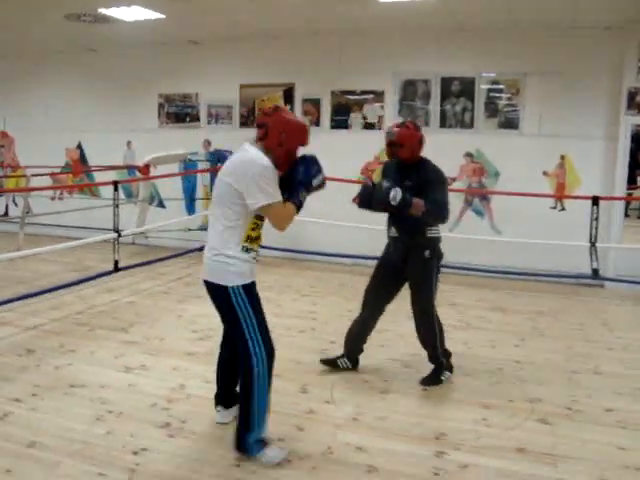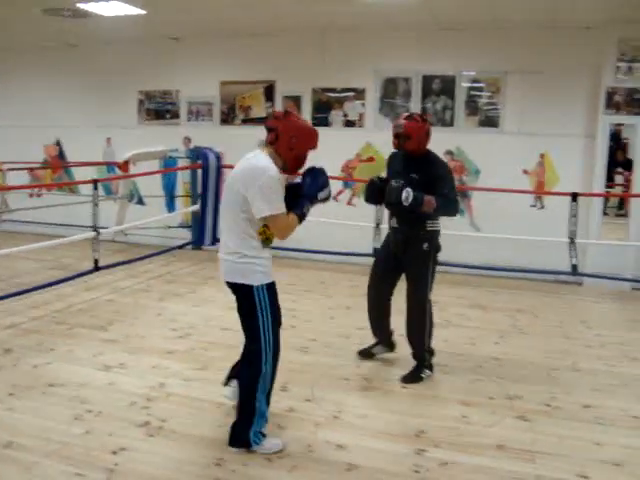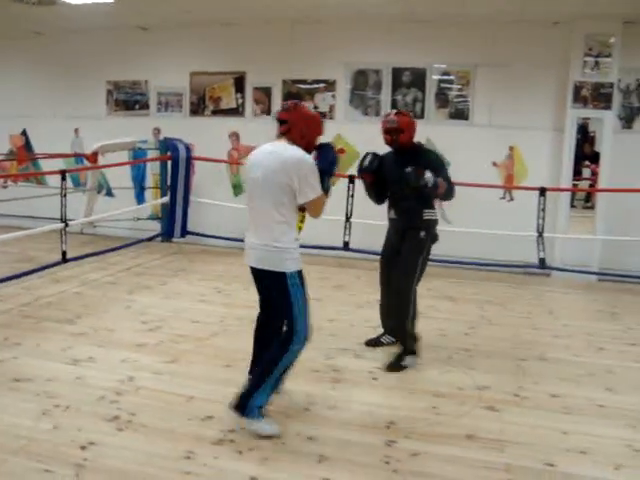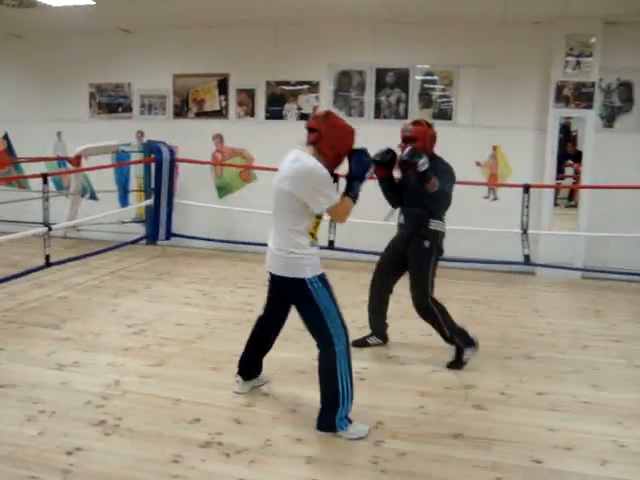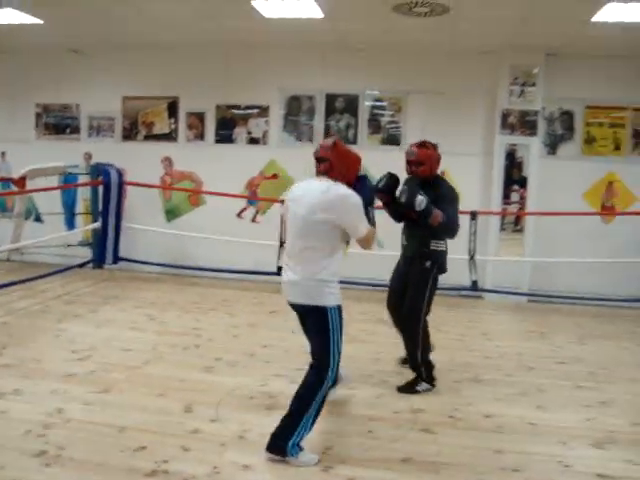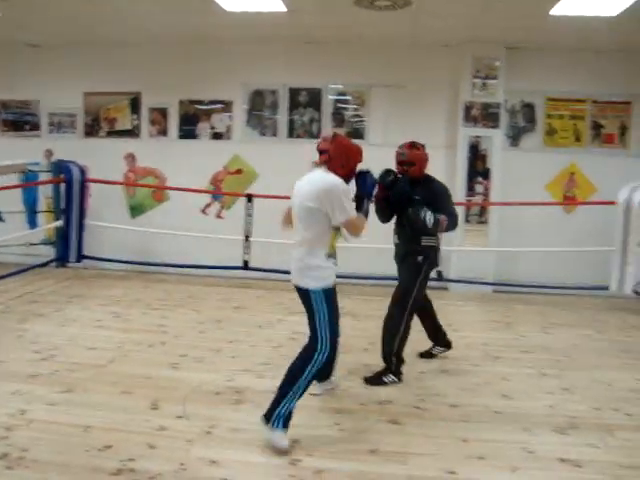
dt=0.3s
person 1, frame 1
left shoulder: (242, 159)
right shoulder: (258, 164)
right elbow: (280, 220)
left wrist: (289, 188)
right wrist: (303, 187)
left hip: (218, 269)
right hip: (232, 273)
left knee: (237, 339)
right knee: (258, 353)
left ankle: (226, 402)
right ankle: (251, 440)
person 1, frame 2
left shoulder: (252, 161)
right shoulder: (265, 172)
right elbow: (280, 227)
left wrist: (292, 195)
right wrist: (311, 196)
left hip: (236, 265)
right hip: (251, 270)
left knee: (264, 330)
right knee: (261, 347)
left ankle: (239, 379)
right ankle: (247, 433)
person 1, frame 3
left shoulder: (257, 155)
right shoulder: (299, 160)
right elbow: (316, 207)
right wrist: (326, 172)
left hip: (255, 253)
right hip: (281, 257)
left knee: (271, 315)
right knee: (296, 331)
left ankle: (260, 373)
right ankle: (251, 403)
person 1, frame 4
left shoulder: (293, 159)
right shoulder: (311, 170)
right elbow: (339, 215)
left wrist: (337, 177)
right wrist: (356, 179)
left hip: (279, 260)
right hip: (300, 266)
left knee: (272, 319)
right knee: (334, 337)
left ankle: (246, 375)
right ankle: (335, 419)
person 1, frame 5
left shoulder: (295, 192)
right shoulder: (344, 196)
right elbow: (367, 243)
right wrist: (367, 204)
left hip: (292, 287)
right hip: (319, 291)
left knee: (324, 349)
right knee: (324, 365)
left ankle: (331, 381)
right ankle: (285, 443)
person 1, frame 6
left shoulder: (307, 181)
right shoulder: (331, 185)
left elbow: (288, 220)
right elbow: (355, 229)
right wrist: (364, 198)
left hip: (310, 273)
right hip: (315, 277)
left knee: (327, 330)
right knee: (319, 347)
left ankle: (321, 377)
right ankle: (276, 418)
person 2, frame 1
left shoulder: (431, 174)
right shoulder: (389, 168)
left elbow: (440, 214)
left wrist: (403, 200)
right wrist: (370, 197)
left hip: (424, 249)
right hip: (395, 246)
left knee: (423, 309)
right knee: (372, 301)
left ankle: (442, 364)
right ankle: (350, 355)
person 2, frame 2
left shoulder: (436, 167)
right shoulder: (395, 159)
left elbow: (451, 206)
left wrist: (414, 198)
right wrist: (377, 192)
left hip: (422, 240)
right hip: (395, 235)
left knee: (417, 300)
right knee: (377, 291)
left ankle: (423, 362)
right ankle: (383, 341)
person 2, frame 3
left shoulder: (427, 157)
right shoulder: (386, 160)
left elbow: (448, 192)
right elbow: (379, 198)
left wrist: (429, 181)
right wrist: (368, 177)
left hip: (420, 229)
right hip: (396, 227)
left knee: (403, 286)
right knee: (388, 283)
left ankle: (408, 347)
right ankle: (392, 332)
person 2, frame 4
left shoulder: (441, 169)
right shoulder: (412, 164)
left elbow: (441, 203)
right elbow: (397, 200)
left wrist: (422, 171)
right wrist: (383, 174)
left hip: (428, 239)
right hip: (406, 234)
left knee: (423, 298)
right knee: (381, 283)
left ankle: (464, 343)
right ankle: (378, 333)
person 2, frame 5
left shoulder: (445, 191)
right shoulder: (411, 183)
left elbow: (450, 229)
right elbow: (399, 217)
left wrist: (423, 207)
right wrist: (387, 198)
left hip: (429, 258)
right hip: (409, 253)
left knee: (413, 316)
right knee: (395, 304)
left ankle: (424, 376)
right ankle: (415, 352)
person 2, frame 6
left shoulder: (435, 188)
right shoulder: (397, 185)
left elbow: (452, 220)
right elbow: (384, 216)
left wrist: (431, 220)
right wrist: (381, 191)
left hip: (423, 253)
right hip: (403, 250)
left knee: (399, 305)
right knee: (417, 299)
left ankle: (392, 368)
right ankle: (441, 341)
